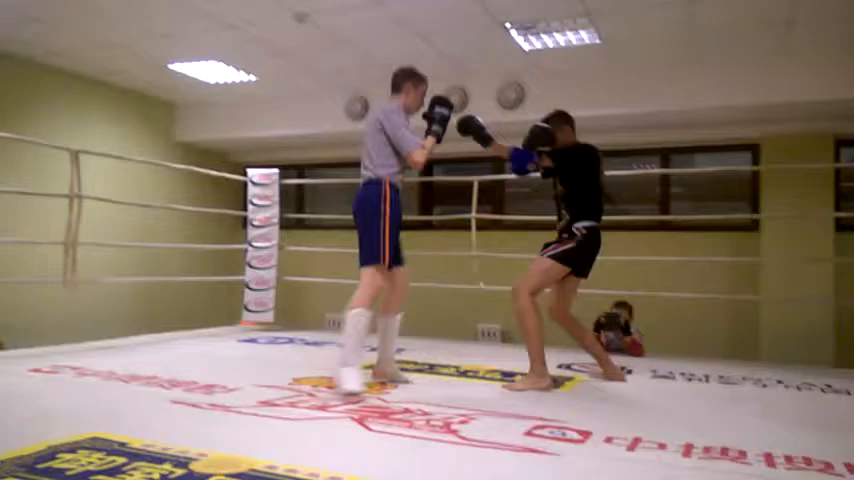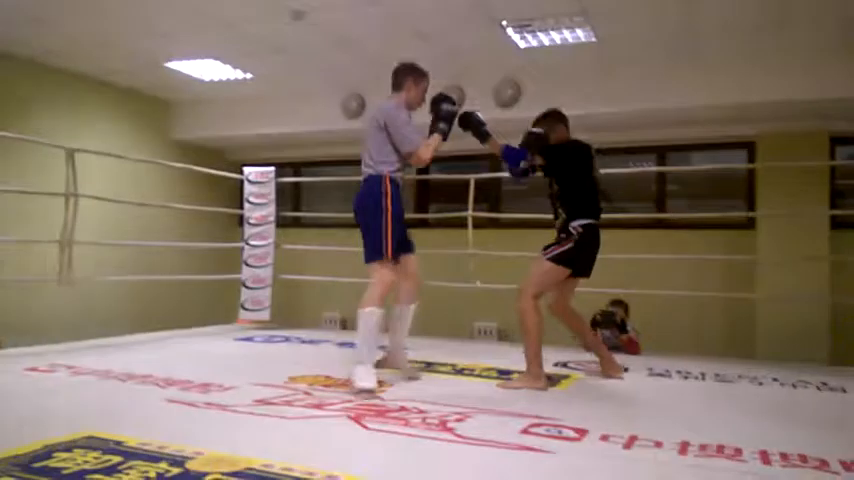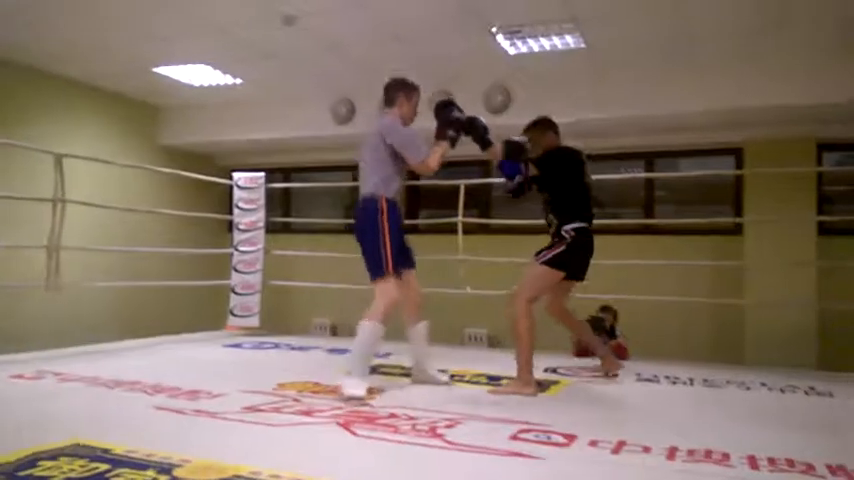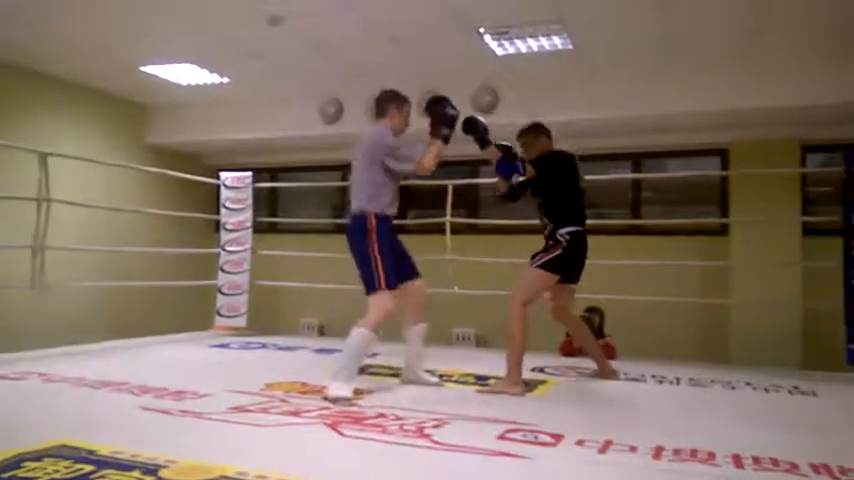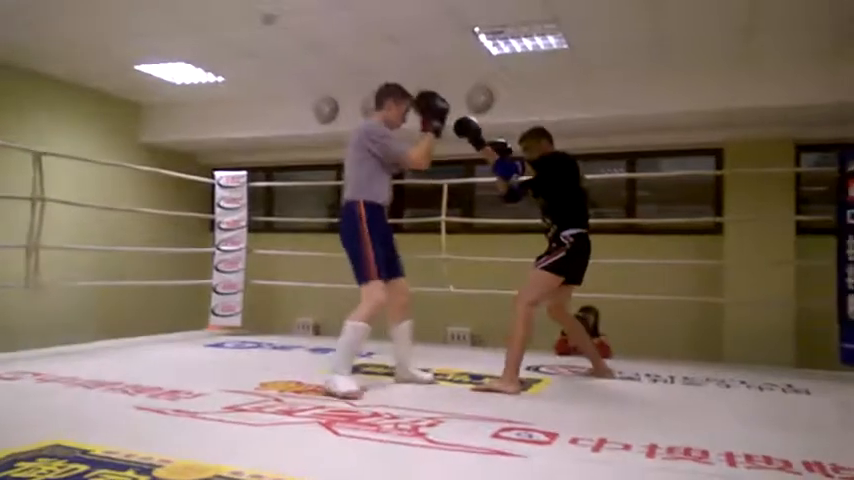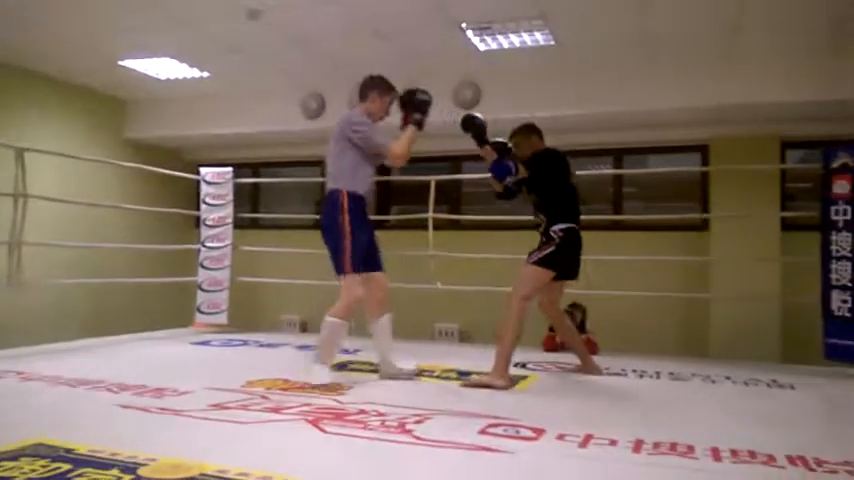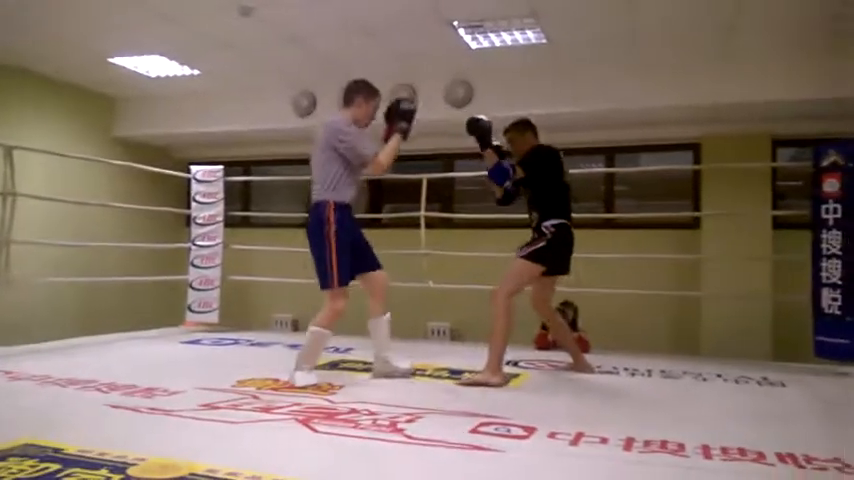
dt=0.1s
person 1, frame 1
left shoulder: (387, 118)
right shoulder: (391, 112)
left elbow: (404, 161)
right elbow: (417, 159)
left wrist: (431, 129)
right wrist: (436, 129)
left hip: (377, 198)
right hip: (380, 196)
left knee: (398, 285)
right knee: (373, 281)
left ankle: (384, 362)
right ankle: (348, 368)
person 1, frame 2
left shoulder: (388, 113)
right shoulder: (393, 109)
left elbow: (409, 157)
right elbow: (421, 156)
left wrist: (437, 127)
right wrist: (442, 126)
left hip: (379, 194)
right hip: (382, 191)
left knee: (410, 273)
right knee: (384, 276)
left ankle: (396, 353)
right ankle: (363, 365)
person 1, frame 3
left shoulder: (387, 131)
right shoulder: (391, 126)
left elbow: (418, 165)
right elbow: (428, 165)
left wrist: (441, 135)
right wrist: (450, 135)
left hip: (383, 216)
right hip: (377, 215)
left knee: (413, 291)
right knee: (389, 295)
left ankle: (421, 367)
right ankle: (354, 377)
person 1, frame 4
left shoulder: (376, 142)
right shoulder: (382, 138)
left elbow: (414, 163)
right elbow: (425, 167)
left wrist: (437, 130)
right wrist: (444, 132)
left hip: (380, 227)
right hip: (370, 226)
left knee: (417, 295)
right knee: (383, 306)
left ankle: (412, 370)
right ankle: (341, 380)
person 1, frame 5
left shoulder: (378, 135)
right shoulder: (372, 129)
left elbow: (417, 161)
right elbow: (415, 160)
left wrist: (428, 127)
right wrist: (435, 125)
left hip: (375, 218)
right hip: (361, 216)
left knee: (400, 294)
right knee: (376, 297)
left ankle: (403, 368)
right ankle: (339, 374)
person 1, frame 6
left shoulder: (361, 127)
right shoulder: (354, 120)
left elbow: (396, 160)
right elbow: (396, 154)
left wrist: (410, 121)
right wrist: (417, 118)
left hip: (356, 209)
right hip: (342, 207)
left knee: (378, 289)
right knee: (354, 292)
left ankle: (386, 363)
right ankle: (320, 364)
person 1, frame 7
left shoulder: (346, 132)
right shoulder: (340, 128)
left elbow: (371, 166)
right elbow: (380, 163)
left wrist: (393, 129)
right wrist: (402, 127)
left hip: (343, 218)
right hip: (329, 217)
left knee: (379, 286)
right knee: (337, 303)
left ankle: (383, 361)
right ankle: (302, 369)
person 2, frame 1
left shoulder: (583, 152)
right shoulder: (564, 159)
left elbow: (525, 162)
right elbow: (525, 164)
left wrist: (485, 139)
right wrist: (533, 145)
left hip: (579, 236)
right hip: (575, 238)
left knee: (522, 291)
right knee: (559, 310)
left ankle: (538, 374)
right ankle: (609, 367)
person 2, frame 2
left shoulder: (576, 149)
right shoulder: (559, 157)
left elbow: (519, 160)
right elbow: (519, 167)
left wrist: (483, 135)
right wrist: (530, 147)
left hip: (578, 235)
right hip: (575, 236)
left knee: (527, 295)
right knee: (559, 305)
left ankle: (535, 375)
right ankle: (609, 363)
person 2, frame 3
left shoulder: (565, 155)
right shoulder: (550, 168)
left elbow: (515, 171)
right elbow: (515, 188)
left wrist: (484, 143)
right wrist: (510, 156)
left hip: (570, 239)
right hip: (572, 240)
left knee: (522, 298)
right knee: (555, 307)
left ankle: (525, 380)
right ankle: (608, 359)
person 2, frame 4
left shoulder: (559, 159)
right shoulder: (544, 173)
left elbow: (513, 171)
right elbow: (507, 193)
left wrist: (484, 142)
right wrist: (505, 165)
left hip: (565, 242)
right hip: (567, 244)
left knee: (518, 301)
right knee: (561, 310)
left ankle: (512, 380)
right ankle: (604, 366)
person 2, frame 5
left shoulder: (560, 161)
right shoulder: (544, 177)
left elbow: (510, 172)
right elbow: (507, 192)
left wrist: (479, 143)
right wrist: (500, 158)
left hip: (569, 243)
right hip: (567, 245)
left knee: (524, 302)
right knee: (557, 309)
left ankle: (509, 378)
right ankle: (599, 365)
person 2, frame 6
left shoulder: (551, 157)
right shoulder: (537, 174)
left elbow: (506, 172)
right elbow: (503, 190)
left wrist: (481, 142)
right wrist: (499, 157)
left hip: (560, 238)
right hip: (559, 240)
left knee: (518, 297)
right knee: (548, 306)
left ankle: (499, 372)
right ankle: (588, 363)
person 2, frame 7
left shoulder: (543, 154)
right shoulder: (533, 167)
left elbow: (501, 178)
right elbow: (503, 197)
left wrist: (485, 144)
right wrist: (498, 160)
left hip: (551, 234)
right hip: (553, 236)
left knee: (502, 292)
right knee: (541, 304)
left ankle: (493, 370)
right ankle: (579, 361)
